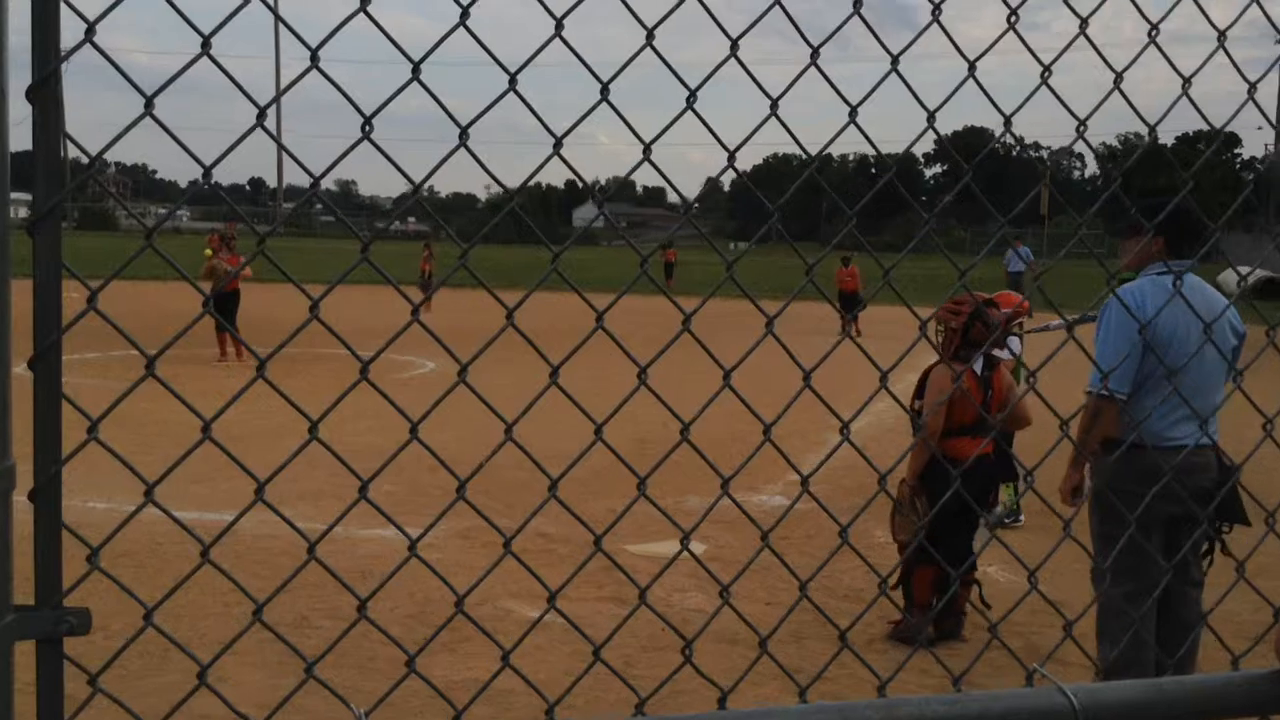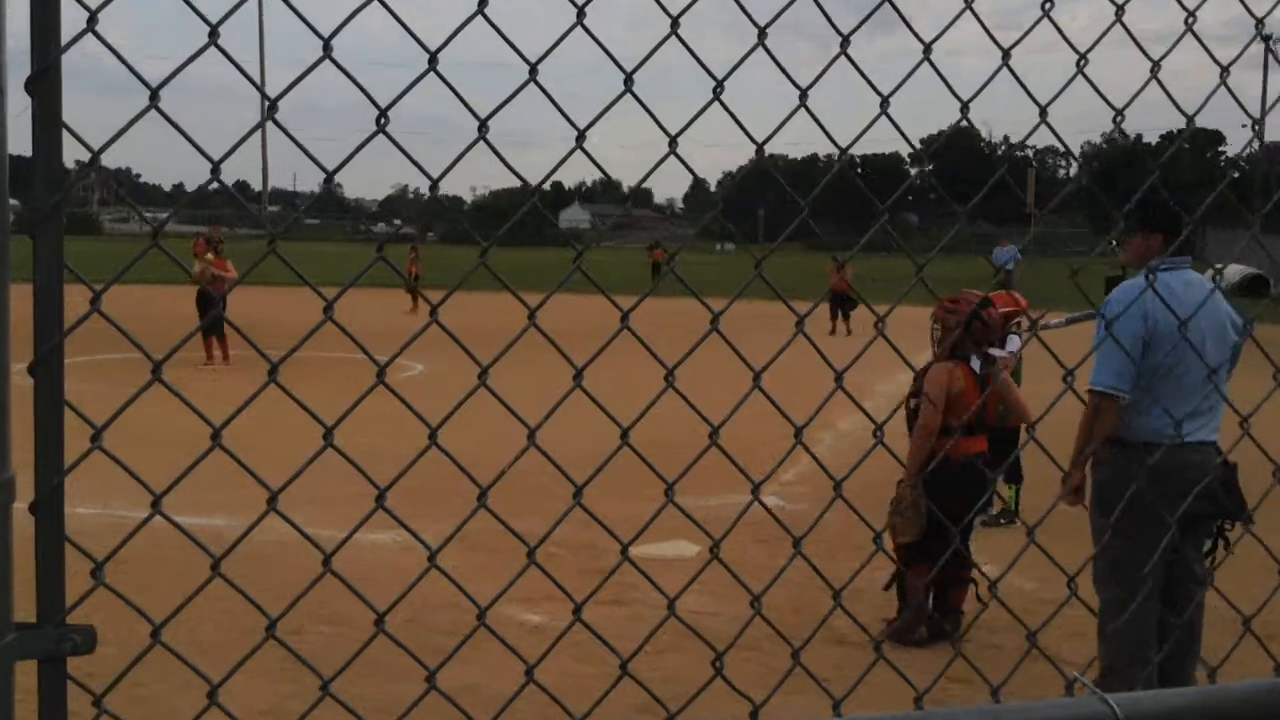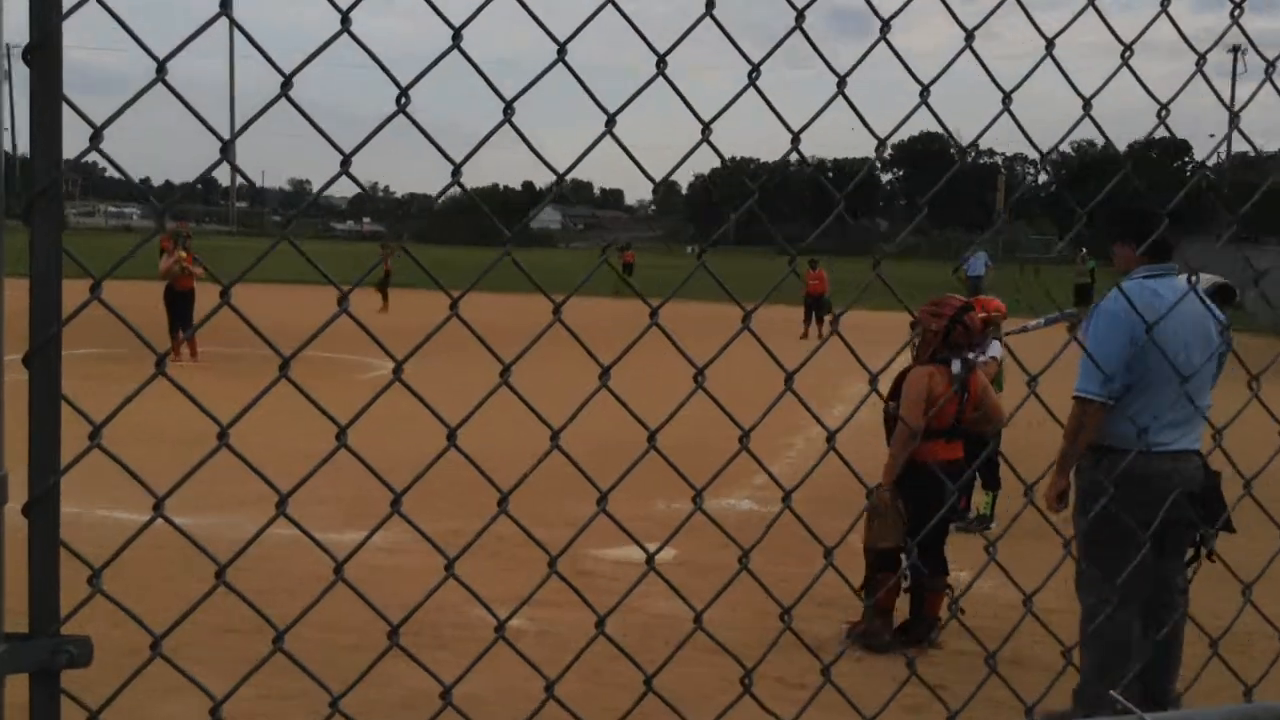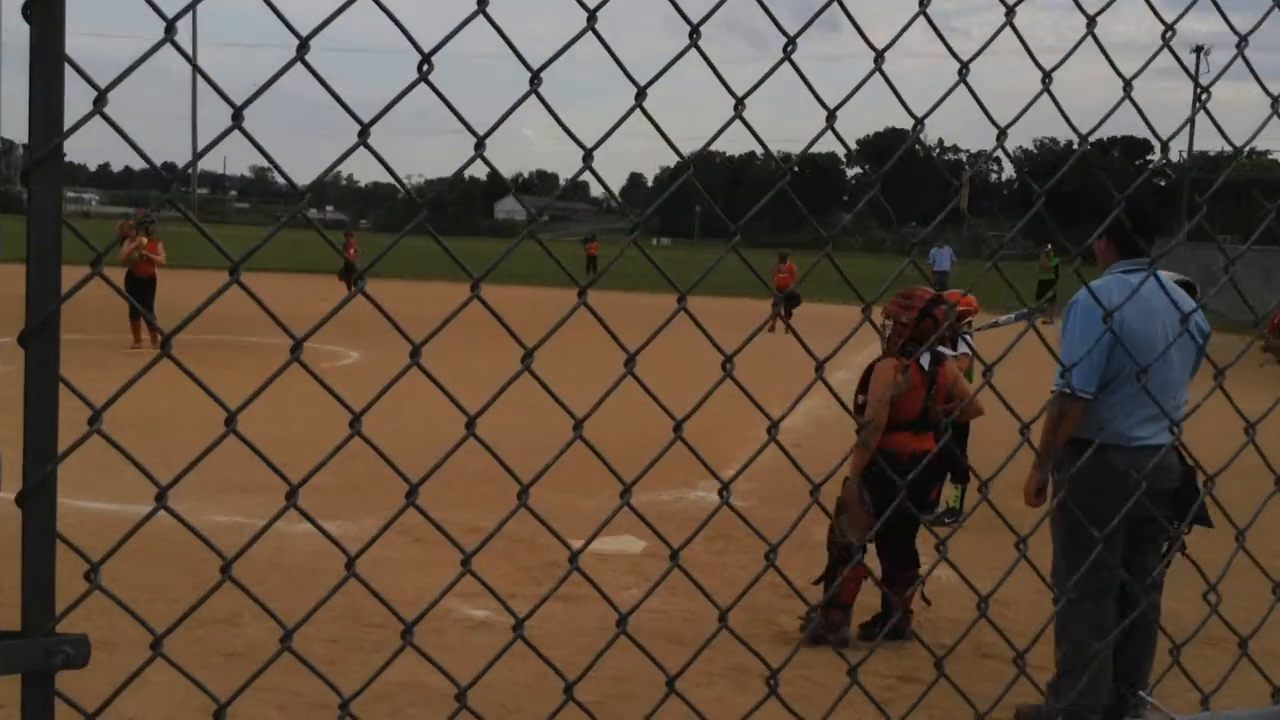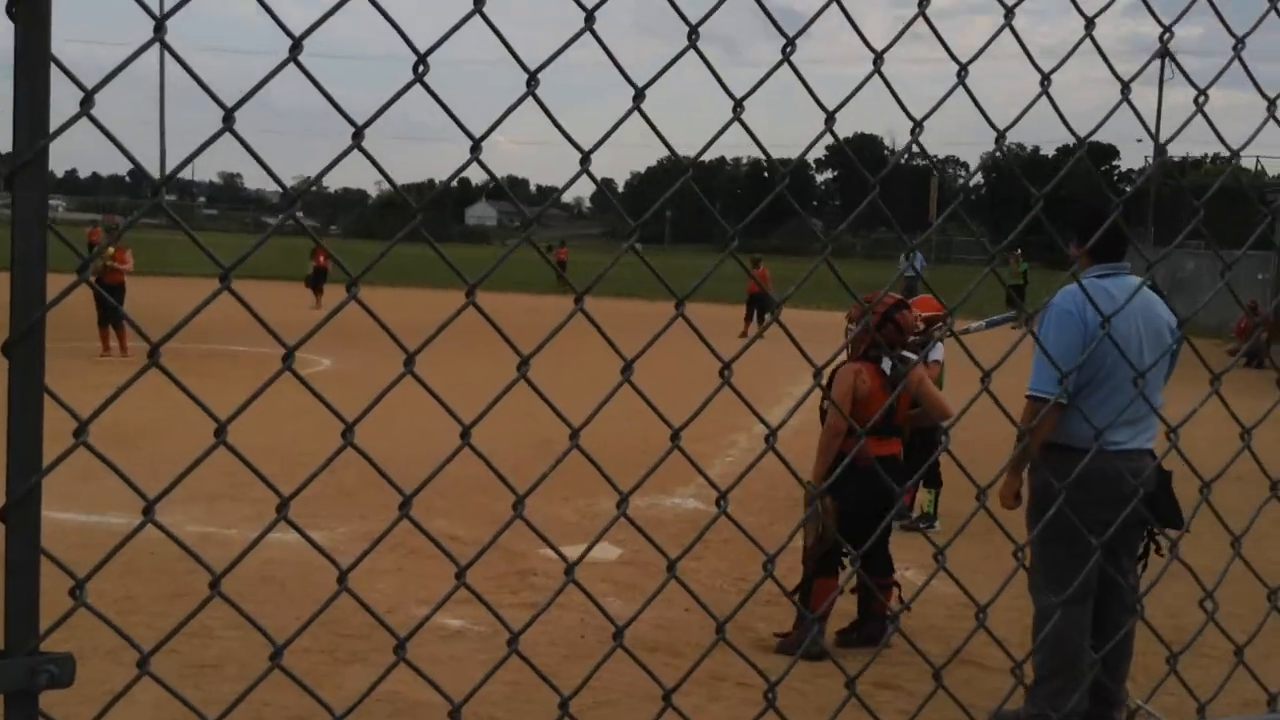
dt=0.2s
person 1, frame 1
left shoulder: (1129, 300)
right shoulder: (1223, 306)
left elbow: (1107, 398)
right elbow: (1217, 388)
left wrist: (1077, 466)
left hip: (1135, 464)
right hip: (1199, 464)
left knee: (1126, 590)
right knee: (1183, 588)
person 1, frame 2
left shoulder: (1130, 298)
right shoulder: (1220, 302)
left elbow: (1108, 397)
right elbow: (1216, 384)
left wrist: (1078, 465)
left hip: (1136, 463)
right hip: (1201, 462)
left knee: (1127, 590)
right knee: (1185, 586)
left ankle: (1126, 699)
person 1, frame 3
left shoulder: (1118, 305)
right shoulder: (1208, 309)
left elbow: (1093, 402)
right elbow: (1203, 393)
left wrist: (1061, 471)
left hip: (1120, 470)
right hip: (1186, 468)
left knee: (1110, 597)
right knee: (1166, 594)
person 1, frame 4
left shoulder: (1097, 299)
right shoulder: (1188, 305)
left elbow: (1073, 397)
right elbow: (1179, 389)
left wrist: (1040, 466)
left hip: (1097, 466)
right hip: (1163, 465)
left knee: (1084, 591)
right knee: (1142, 588)
person 1, frame 5
left shoulder: (1073, 302)
right shoulder: (1160, 309)
left elbow: (1047, 402)
right elbow: (1150, 391)
left wrist: (1016, 470)
left hip: (1075, 469)
right hip: (1137, 468)
left knee: (1063, 595)
right knee: (1118, 592)
person 2, frame 1
left shoulder: (945, 373)
right shoulder: (998, 372)
left elbow: (929, 429)
right elbow: (1022, 418)
left wrist: (910, 477)
left hip: (944, 470)
right hip: (980, 469)
left knee: (920, 543)
right knee: (960, 545)
left ankle: (918, 621)
right ankle: (950, 619)
person 2, frame 2
left shoulder: (943, 371)
right shoulder: (993, 372)
left elbow: (927, 428)
right elbow: (1020, 414)
left wrist: (909, 476)
left hip: (941, 468)
right hip: (975, 468)
left knee: (914, 542)
right knee: (955, 543)
left ankle: (912, 621)
right ankle: (948, 620)
person 2, frame 3
left shoulder: (923, 375)
right shoulder: (972, 375)
left elbow: (907, 432)
right elbow: (997, 418)
left wrist: (886, 481)
left hip: (918, 473)
right hip: (951, 472)
left knee: (885, 546)
right knee: (930, 549)
left ankle: (877, 625)
right ankle: (923, 625)
person 2, frame 4
left shoulder: (889, 367)
right shoulder: (944, 367)
left elbow: (874, 425)
right elbow: (973, 408)
left wrist: (854, 474)
left hip: (888, 466)
right hip: (924, 466)
left knee: (849, 538)
right knee: (900, 542)
left ankle: (834, 621)
right ankle: (897, 619)
person 2, frame 5
left shoulder: (852, 371)
right shoulder: (910, 372)
left elbow: (835, 429)
right elbow: (942, 413)
left wrist: (816, 479)
left hip: (853, 471)
right hip: (889, 471)
left knee: (824, 549)
right knee: (874, 549)
left ankle: (809, 633)
right ankle: (873, 625)
person 3, frame 1
left shoulder: (1012, 340)
left elbow: (1005, 369)
left wrist: (989, 350)
left knee: (1002, 454)
right knee: (990, 453)
left ankle: (1013, 510)
person 3, frame 2
left shoulder: (1012, 339)
left elbow: (1005, 368)
left wrist: (987, 349)
left knee: (1007, 455)
right knee: (989, 454)
left ankle: (1011, 510)
right ankle: (987, 503)
person 3, frame 3
left shoulder: (993, 344)
left elbow: (988, 373)
left wrist: (969, 356)
left knee: (987, 463)
right knee: (965, 460)
left ankle: (986, 516)
right ankle: (962, 509)
person 3, frame 4
left shoulder: (963, 339)
right shoulder: (944, 338)
left elbow: (959, 368)
left wrist: (940, 351)
left knee: (956, 457)
right knee: (937, 453)
left ankle: (955, 510)
person 3, frame 5
left shoulder: (935, 345)
right shoulder: (915, 345)
left elbow: (931, 377)
left wrist: (913, 358)
right wrist: (903, 355)
right hip: (912, 409)
left knee: (928, 461)
right knee: (910, 459)
left ankle: (930, 515)
right ankle: (906, 507)
